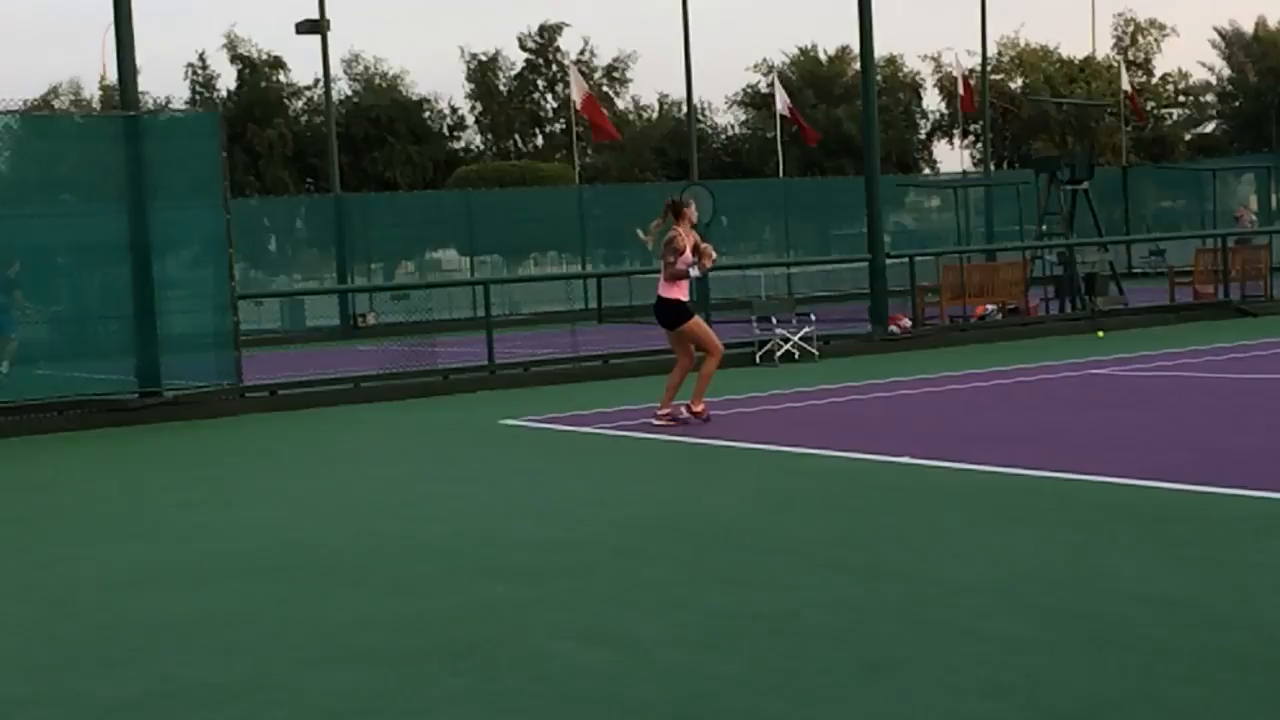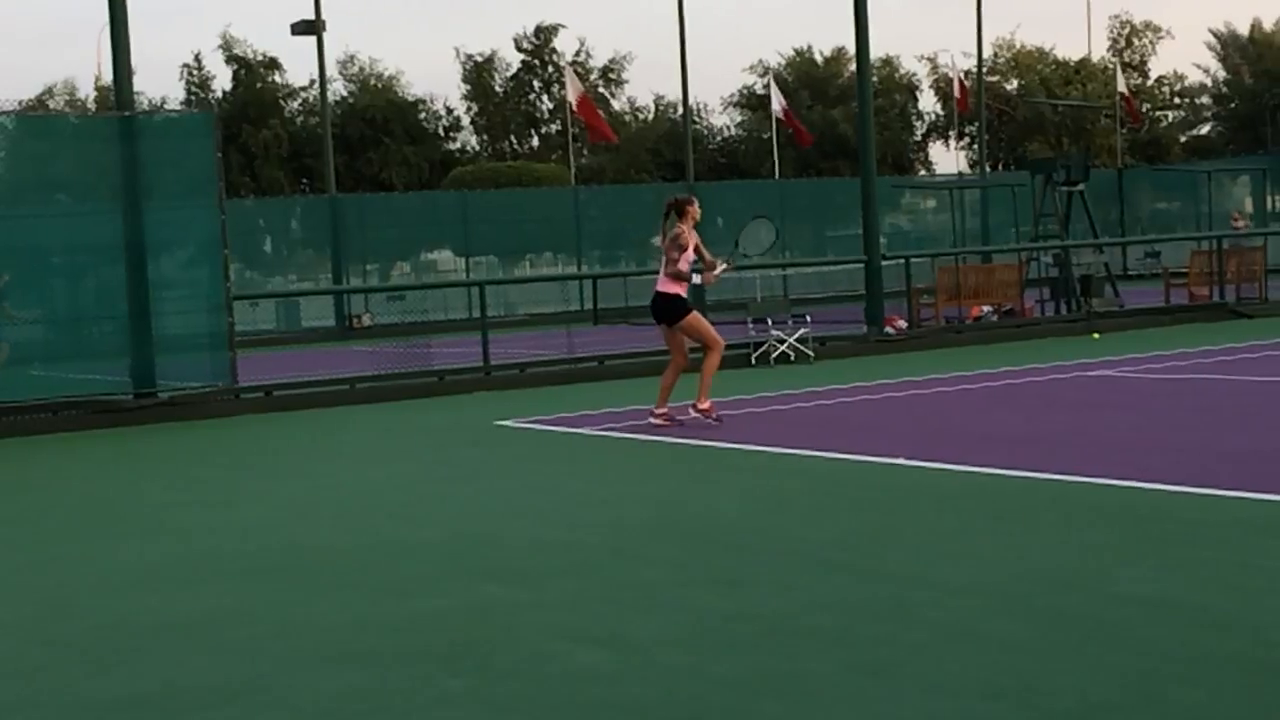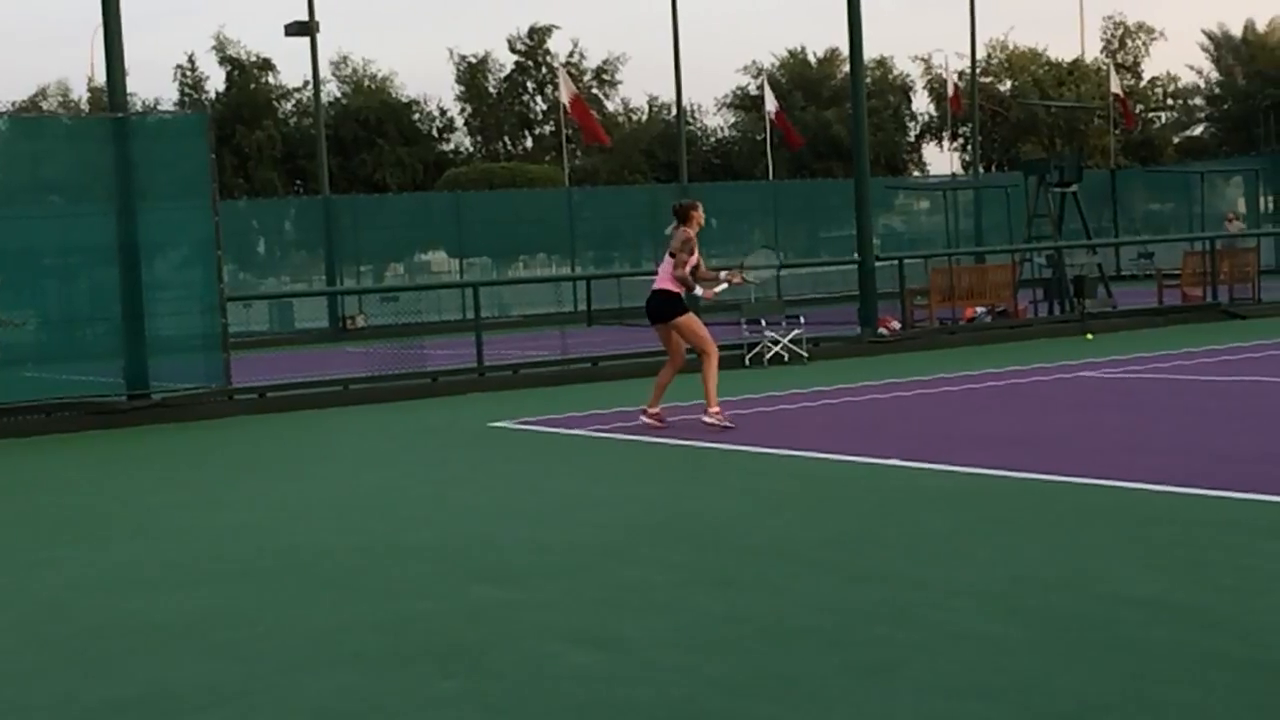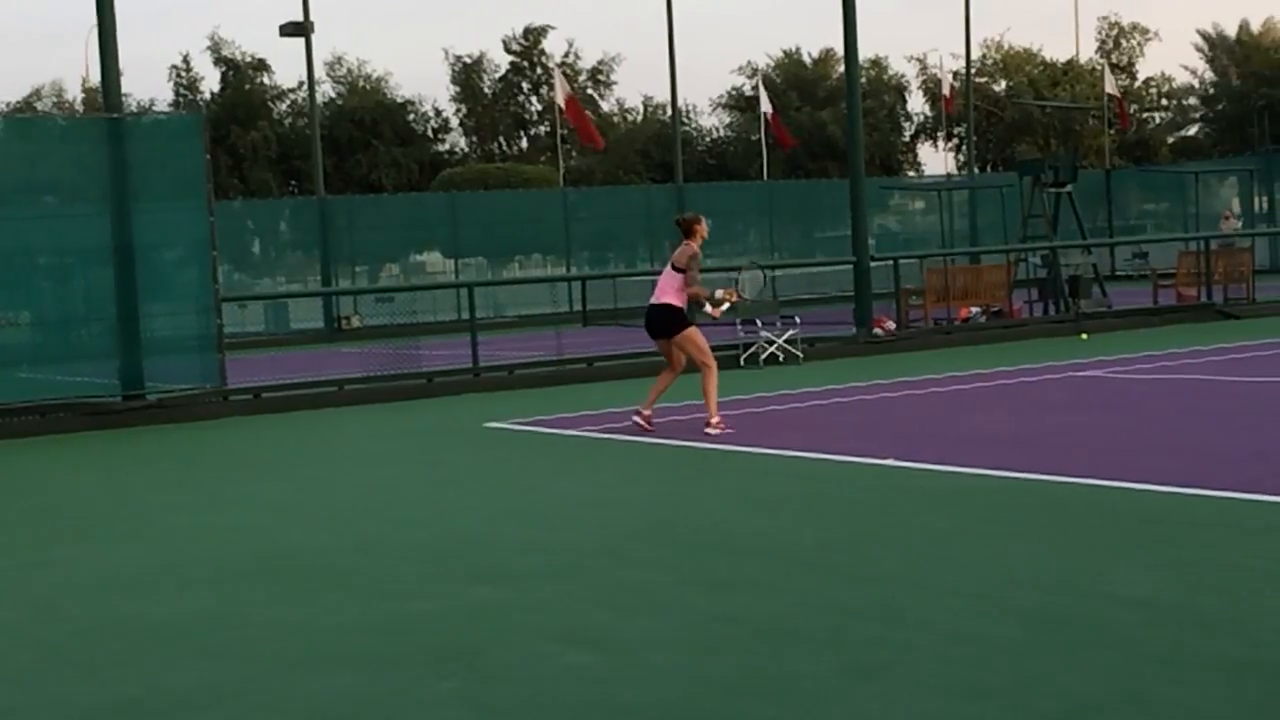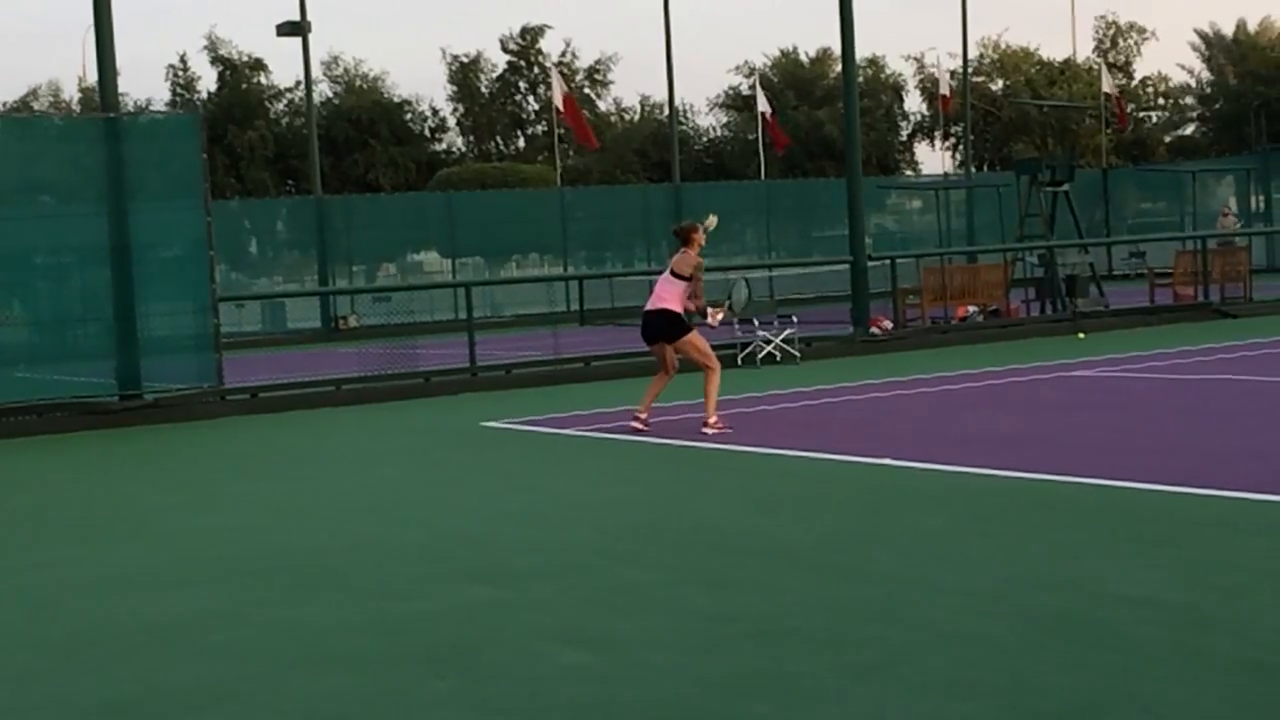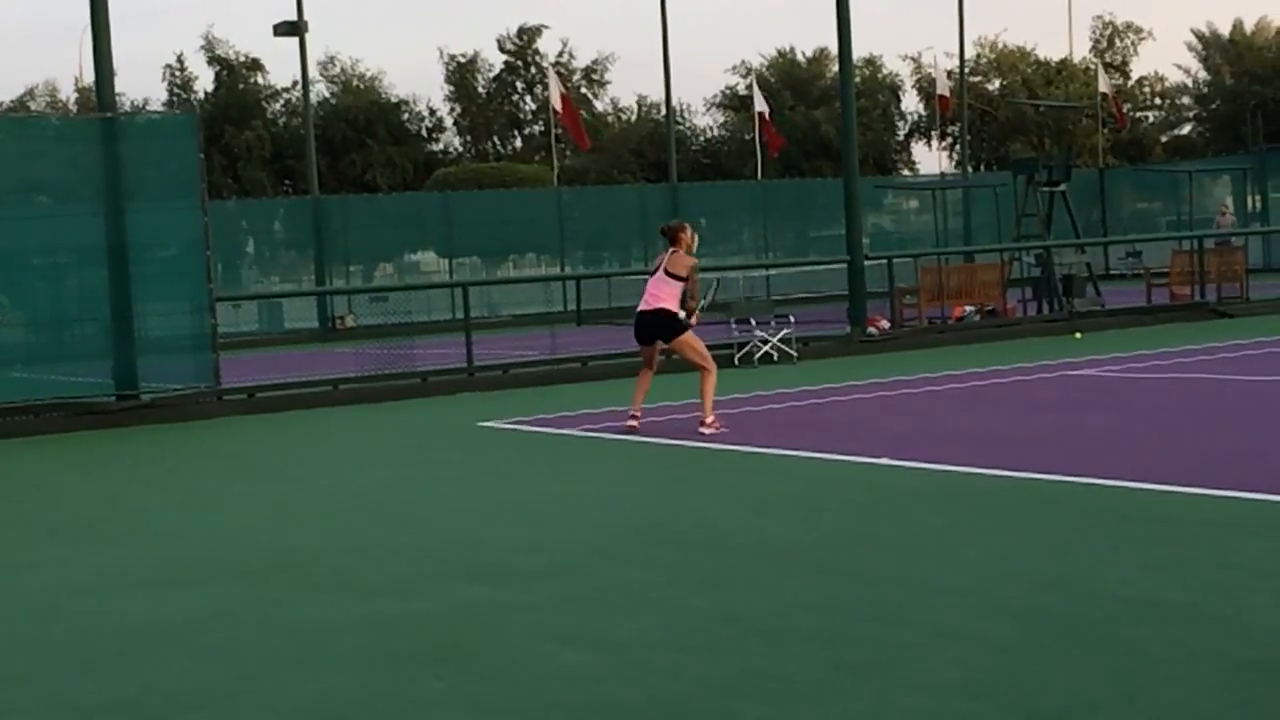
dt=0.4s
person 1, frame 1
left shoulder: (690, 234)
right shoulder: (675, 238)
left elbow: (709, 257)
right elbow: (668, 273)
left wrist: (707, 252)
right wrist: (696, 270)
left hip: (671, 305)
right hip: (672, 305)
left knee: (686, 359)
right knee: (715, 350)
left ankle: (663, 411)
right ankle: (696, 406)
person 1, frame 2
left shoulder: (692, 235)
right shoulder: (678, 235)
left elbow: (708, 262)
right elbow: (670, 270)
left wrist: (721, 264)
right wrist: (699, 279)
left hip: (664, 302)
right hip: (671, 302)
left knee: (680, 359)
right knee: (716, 345)
left ankle: (659, 411)
right ankle: (702, 403)
person 1, frame 3
left shoulder: (686, 238)
right shoulder: (688, 238)
left elbow: (700, 273)
right elbow: (678, 273)
left wrist: (726, 276)
right wrist: (699, 292)
left hip: (657, 302)
right hip: (668, 300)
left knee: (677, 358)
right knee: (710, 351)
left ankle: (652, 410)
right ankle: (712, 410)
person 1, frame 4
left shoulder: (684, 250)
right shoulder: (693, 253)
left elbow: (690, 288)
right elbow: (690, 290)
left wrist: (719, 294)
right wrist: (709, 308)
left hip: (655, 314)
right hip: (670, 314)
left knee: (675, 366)
right knee: (709, 365)
left ankle: (644, 411)
right ankle: (713, 421)
person 1, frame 5
left shoulder: (677, 258)
right shoulder: (695, 262)
right elbow: (697, 301)
left wrist: (707, 311)
right wrist: (708, 317)
left hip: (649, 320)
right hip: (668, 320)
left knee: (668, 369)
right knee: (712, 366)
left ankle: (641, 415)
right ankle: (711, 420)
person 1, frame 6
left shoulder: (661, 259)
right shoulder: (689, 262)
right elbow: (691, 302)
left wrist: (680, 313)
right wrist: (690, 316)
left hip: (642, 319)
right hip: (665, 319)
left knee: (649, 366)
right knee: (708, 367)
left ankle: (634, 413)
right ankle: (708, 420)
